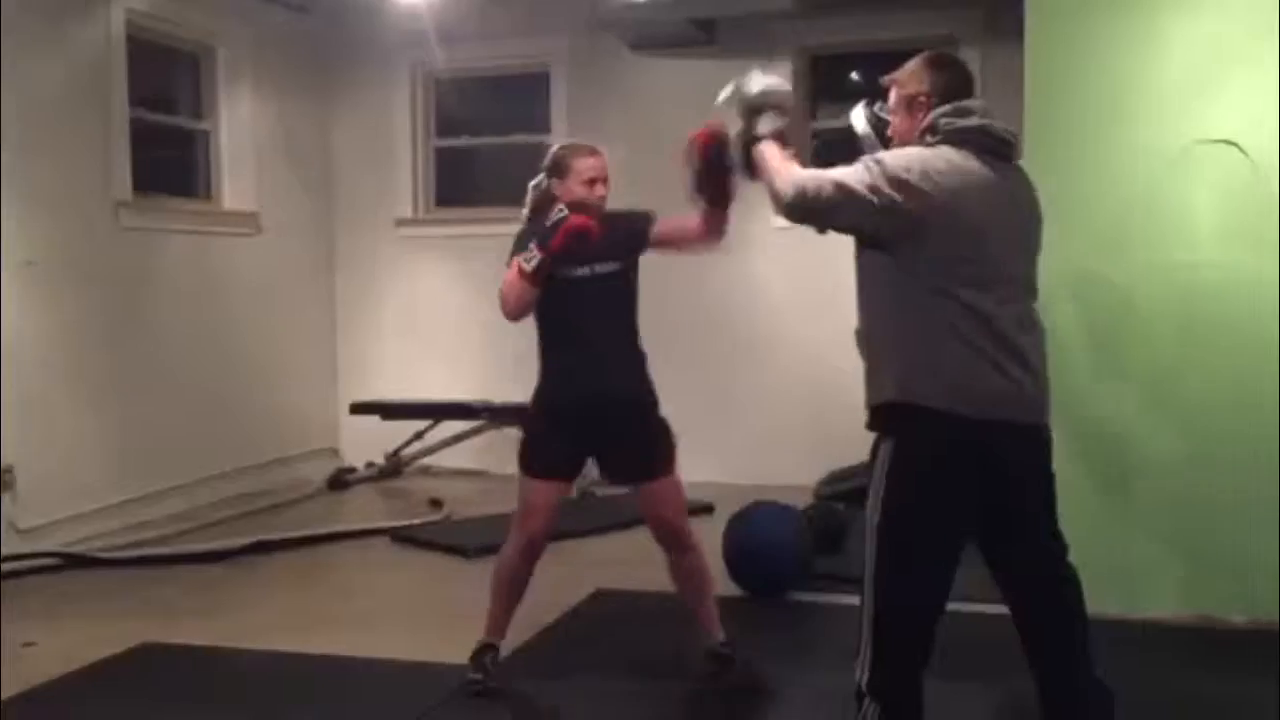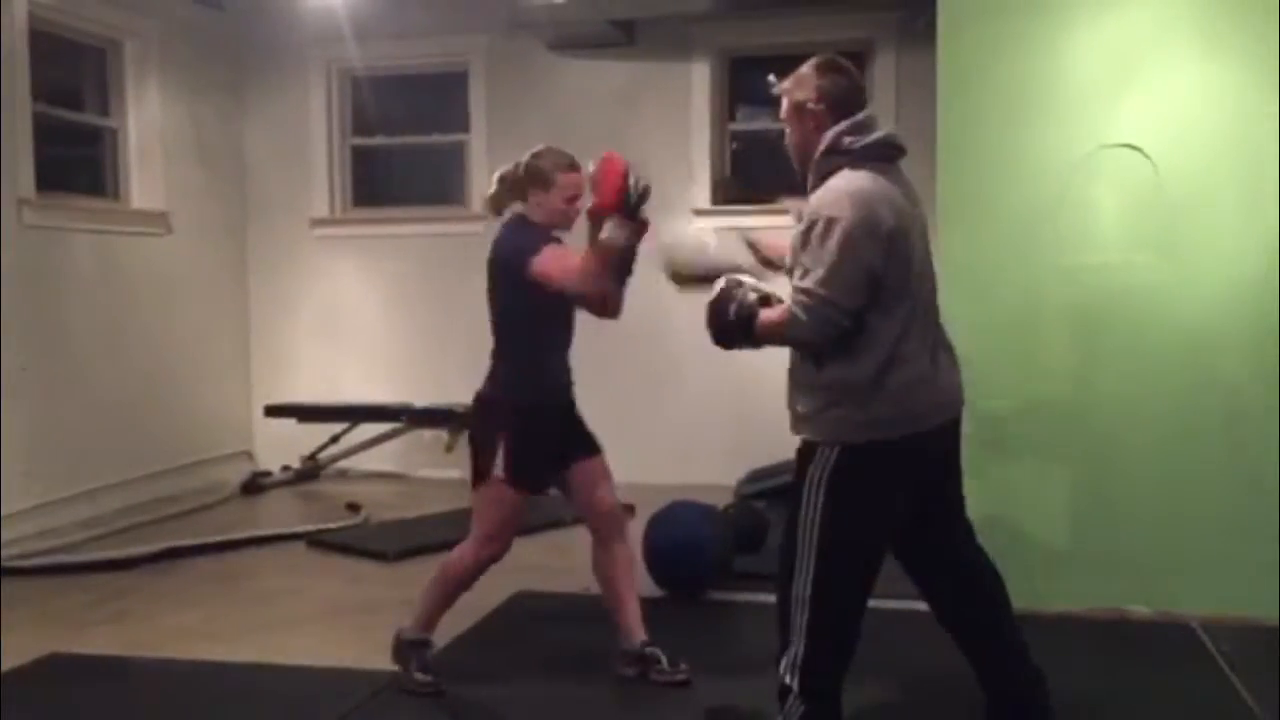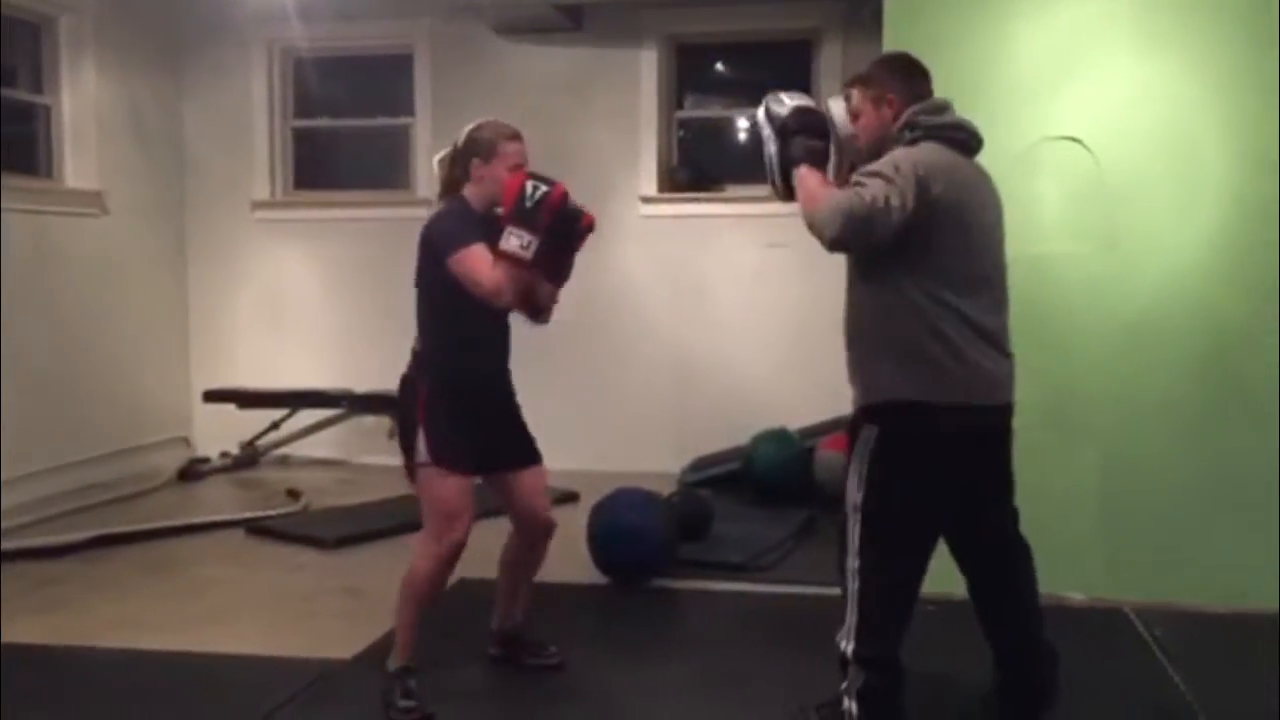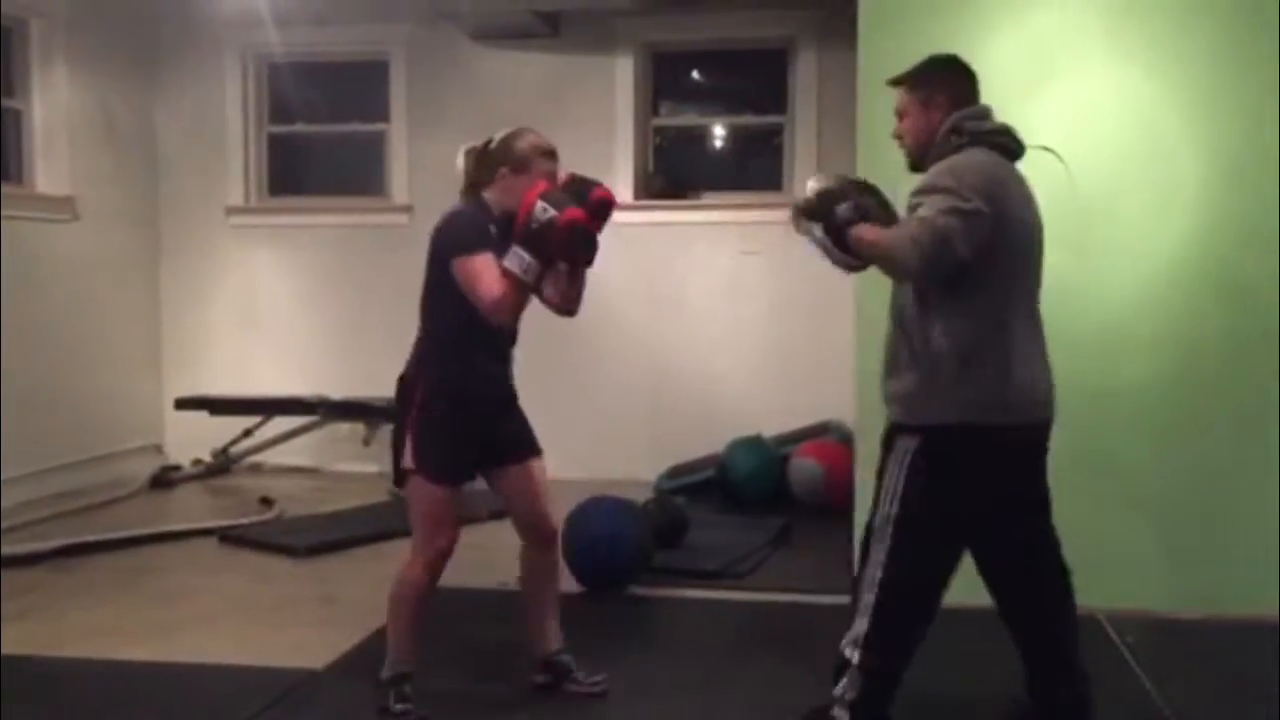
dt=1s
person 1, frame 1
left shoulder: (914, 173)
right shoulder: (1013, 181)
left elbow: (799, 194)
left wrist: (763, 136)
right wrist: (882, 162)
left hip: (934, 421)
right hip: (1020, 417)
left knee: (900, 593)
right knee: (1041, 577)
person 1, frame 2
left shoulder: (844, 201)
right shoulder: (882, 181)
left elbow: (814, 319)
left wrist: (747, 319)
right wrist: (752, 249)
left hip: (862, 432)
right hip: (929, 417)
left knee: (819, 588)
right knee: (955, 567)
person 1, frame 3
left shoulder: (910, 165)
right shoulder: (967, 171)
left elbow: (839, 222)
left wrist: (803, 162)
right wrist: (828, 166)
left hip: (913, 403)
right hip: (982, 397)
left knee: (880, 556)
right knee: (994, 547)
person 1, frame 4
left shoulder: (962, 175)
right shoulder: (1002, 177)
left elbow: (917, 253)
left wrist: (852, 231)
right wrist: (873, 228)
left hip: (949, 417)
right hip: (1015, 413)
left knee: (895, 573)
right knee: (1028, 563)
person 2, frame 1
left shoulder: (623, 230)
right shoulder: (532, 237)
left elbow: (707, 231)
right elbow: (513, 306)
left wrist: (714, 184)
right wrist: (548, 248)
left hip: (628, 404)
right hip: (559, 409)
left knee: (676, 532)
right knee: (529, 534)
left ankle: (718, 644)
right ankle: (490, 646)
person 2, frame 2
left shoulder: (548, 243)
right shoulder: (517, 242)
left elbow: (607, 304)
right elbow: (584, 283)
left wrist: (621, 243)
right wrist: (616, 221)
left hip: (555, 408)
right hip: (513, 413)
left knee: (610, 519)
right knee: (489, 543)
left ankle: (635, 647)
right ankle: (414, 638)
person 2, frame 3
left shoulder: (497, 225)
right shoulder: (448, 225)
left elbow: (537, 309)
right elbow: (499, 291)
left hip: (492, 393)
right hip: (438, 398)
left knee: (538, 519)
right knee: (447, 536)
left ankle: (507, 632)
right ankle: (400, 669)
person 2, frame 4
left shoulder: (518, 228)
right shoulder: (462, 227)
left elbow: (564, 304)
right elbow: (496, 309)
left wrist: (574, 243)
right wrist: (532, 245)
left hip: (494, 396)
right hip: (438, 401)
left knee: (542, 528)
right knee: (434, 546)
left ankle: (550, 658)
